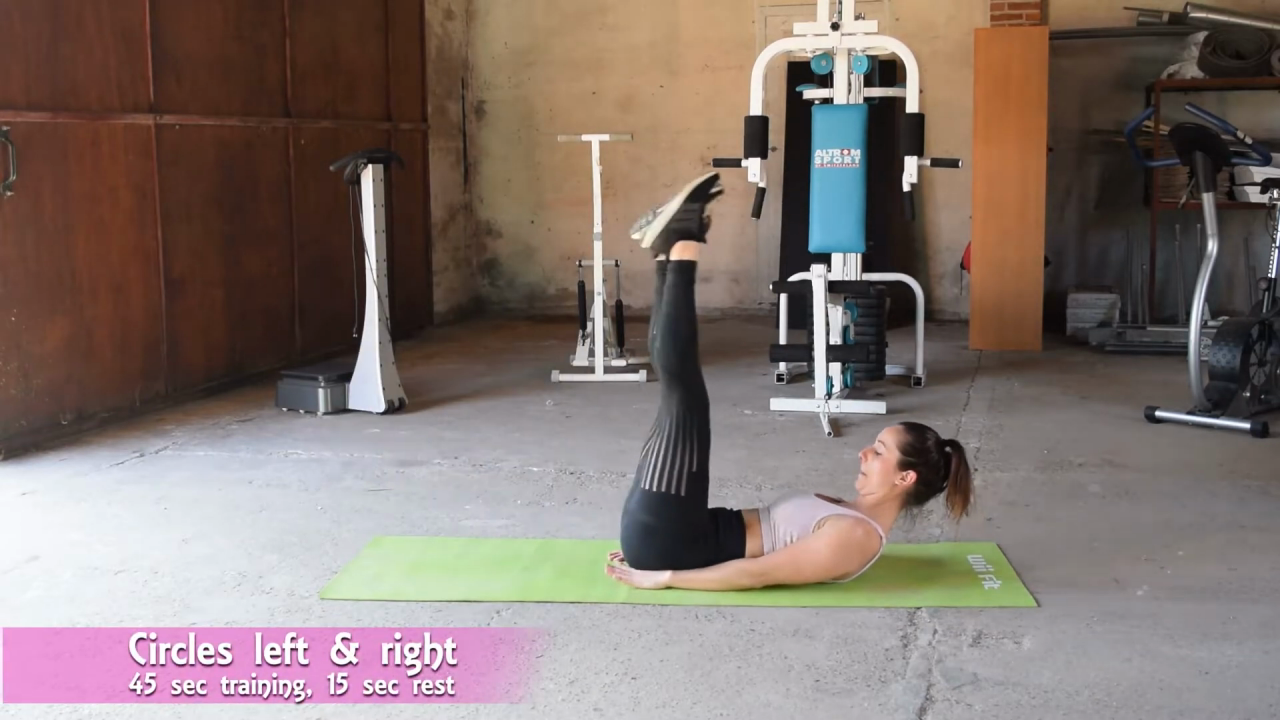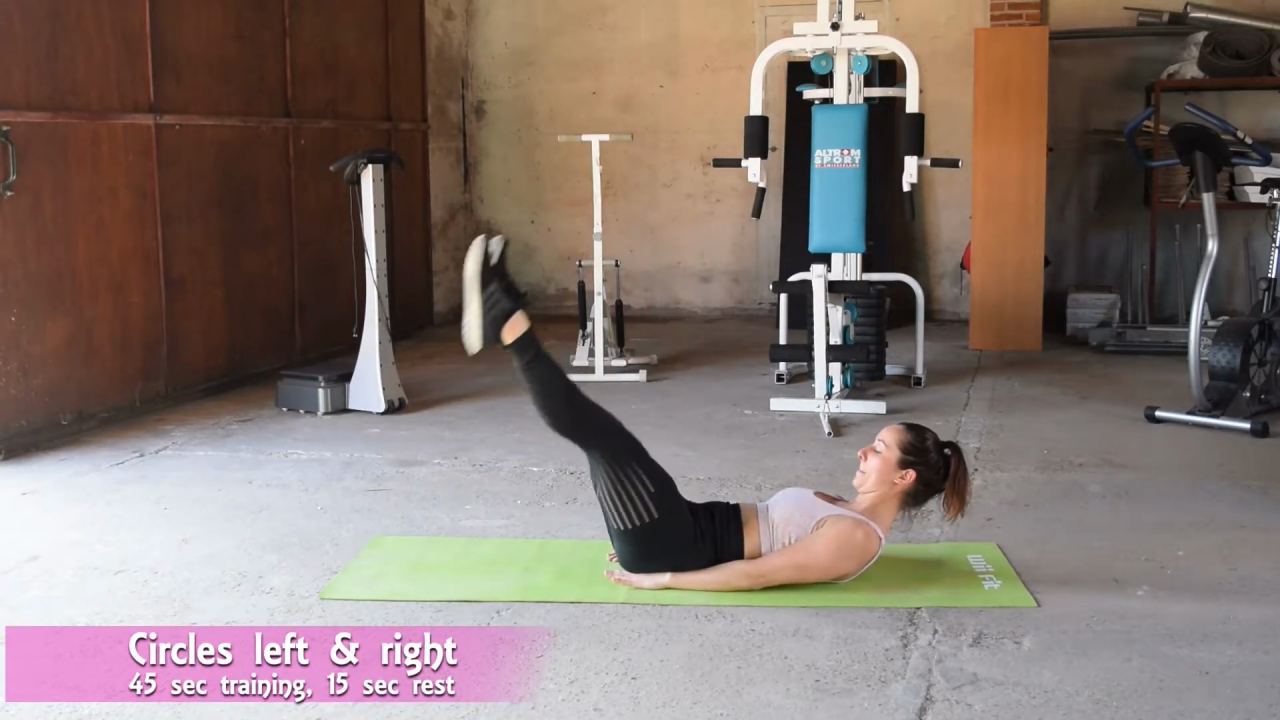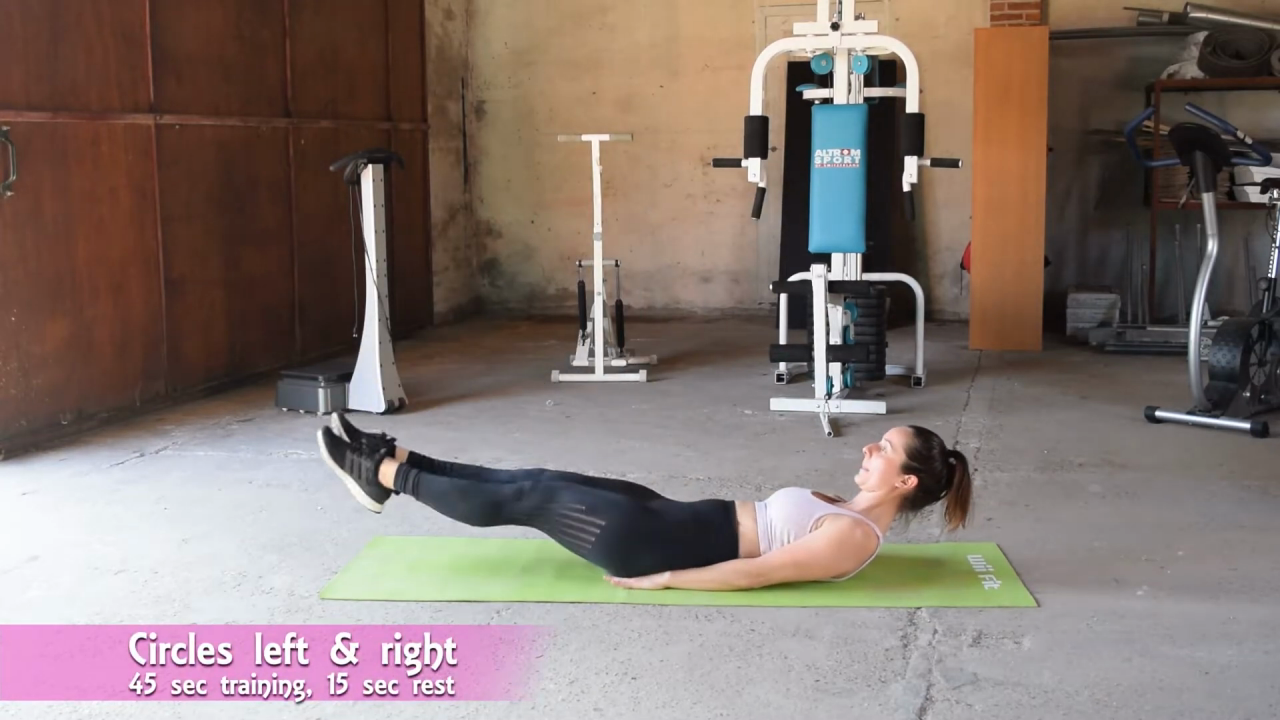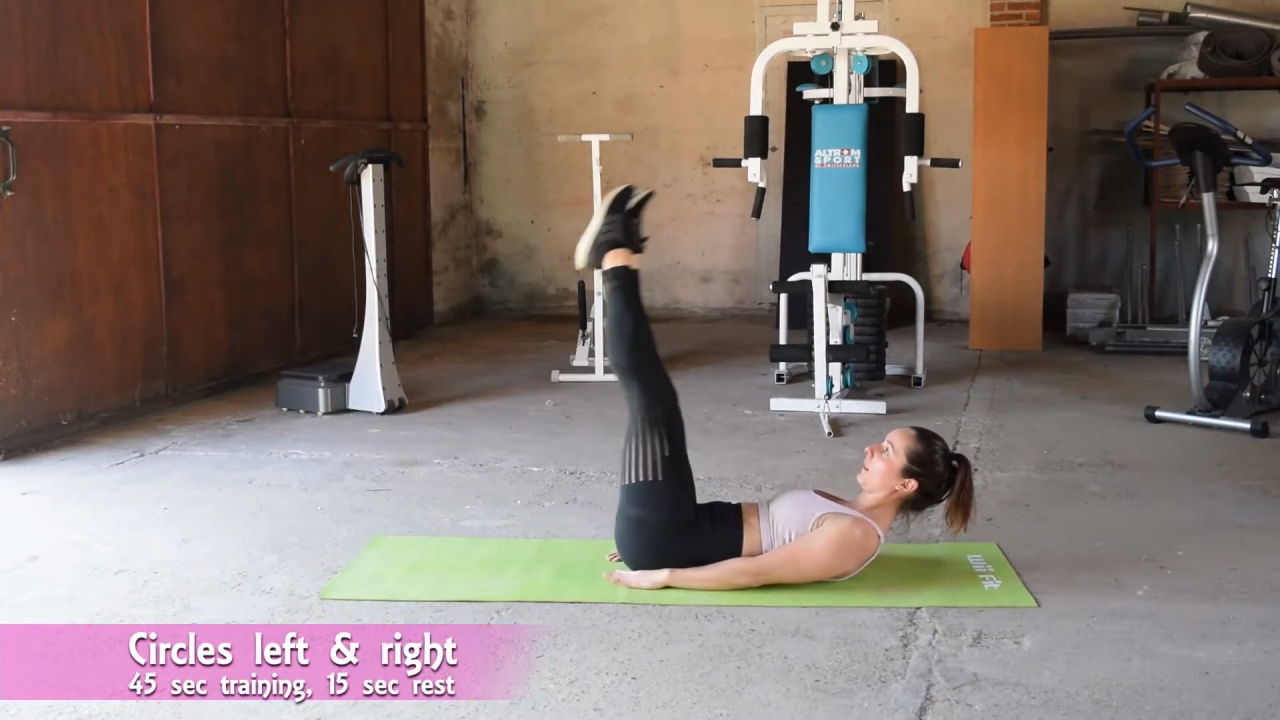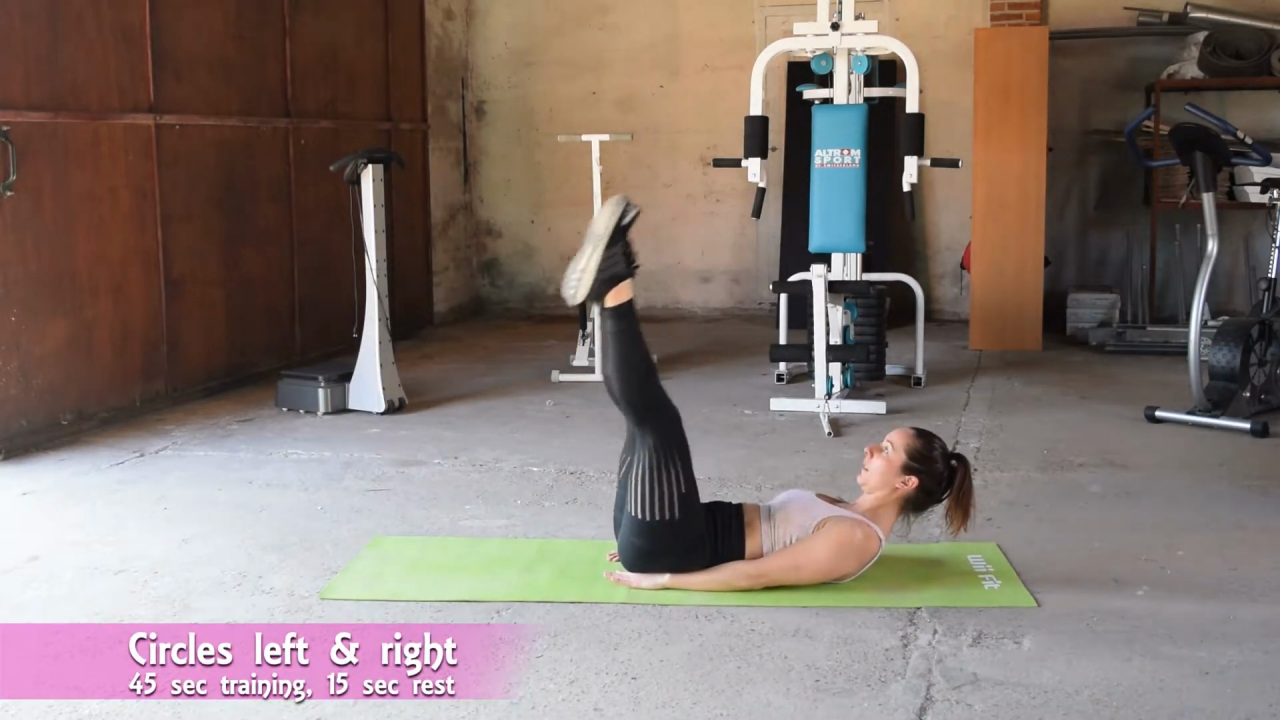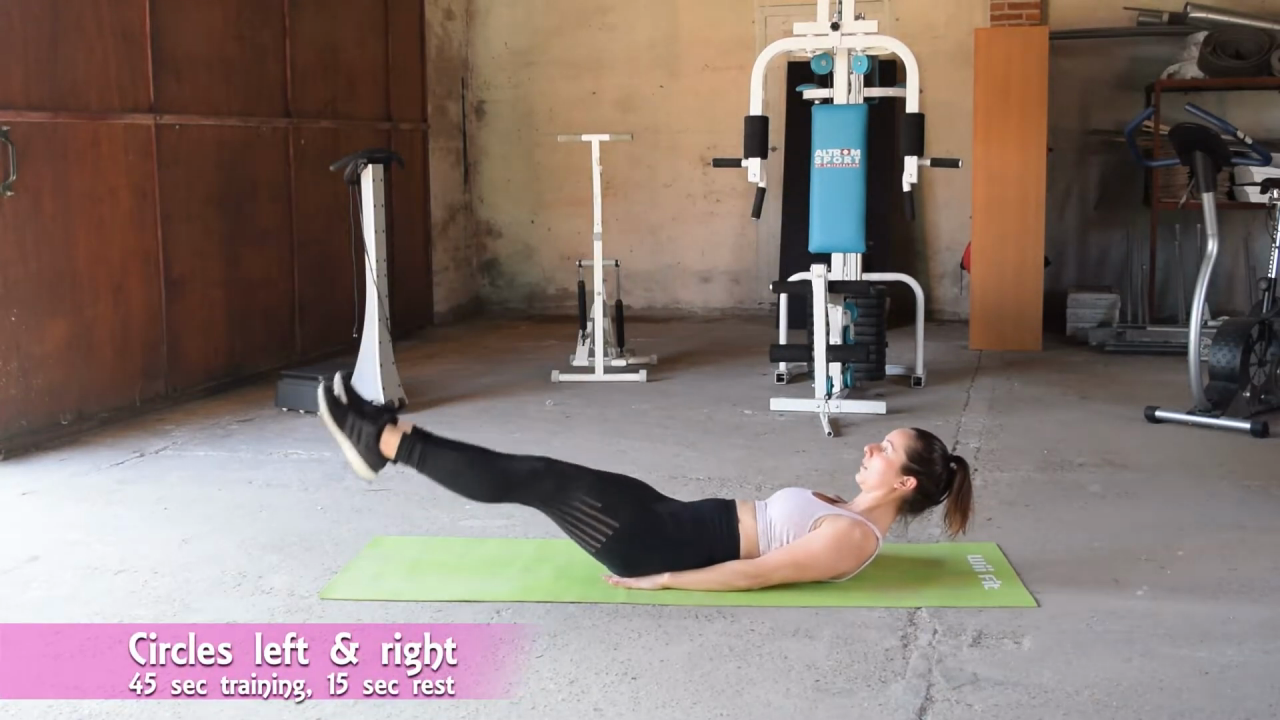
dt=0.5s
person 1, frame 1
left shoulder: (857, 536)
right shoulder: (852, 513)
left elbow: (758, 574)
left wrist: (660, 578)
left hip: (663, 547)
left knee: (683, 389)
left ankle: (682, 244)
right ankle: (672, 250)
person 1, frame 2
left shoulder: (856, 538)
right shoulder: (855, 511)
left elbow: (757, 573)
left wrist: (662, 578)
left hip: (679, 548)
right hip: (696, 529)
left knee: (598, 434)
right knee: (594, 430)
left ankle: (509, 323)
right ankle: (508, 317)
person 1, frame 3
left shoulder: (853, 538)
right shoulder: (851, 510)
left elbow: (754, 571)
left wrist: (657, 580)
left hip: (678, 544)
right hip: (681, 519)
left knee: (531, 500)
right knee: (545, 484)
left ankle: (388, 472)
right ankle: (394, 465)
person 1, frame 4
left shoulder: (855, 536)
right shoulder: (855, 512)
left elbow: (758, 572)
left wrist: (658, 576)
left hip: (667, 543)
right hip: (691, 533)
left knee: (648, 391)
left ankle: (616, 256)
person 1, frame 5
left shoulder: (857, 538)
right shoulder: (851, 511)
left elbow: (762, 573)
left wrist: (661, 578)
left hip: (663, 549)
right hip: (691, 536)
left knee: (653, 419)
left ankle: (614, 286)
right ankle: (612, 287)
person 1, frame 6
left shoulder: (854, 539)
right shoulder: (846, 510)
left elbow: (759, 572)
left wrist: (661, 578)
left hip: (671, 546)
right hip: (681, 525)
left knee: (540, 480)
right knee: (549, 475)
left ankle: (389, 440)
right ankle: (390, 434)
